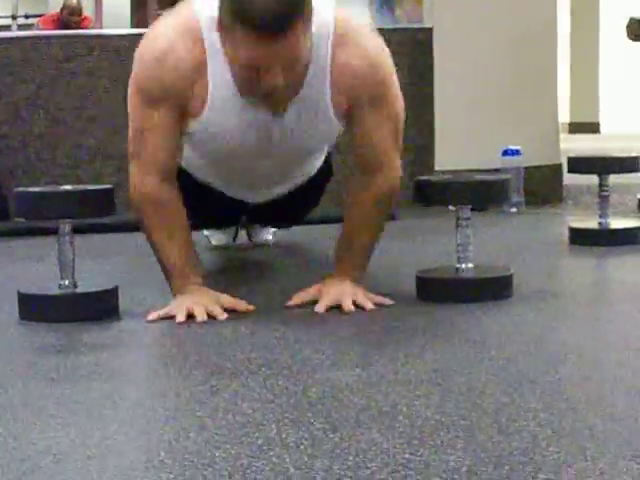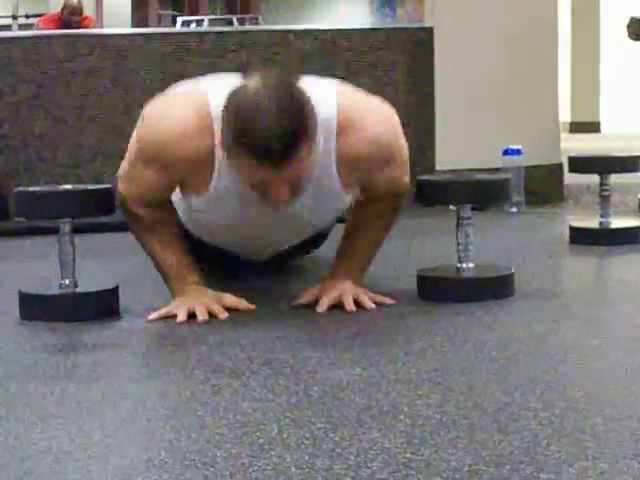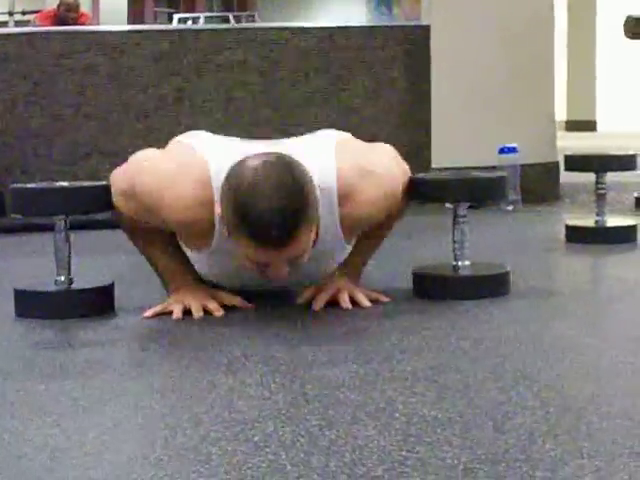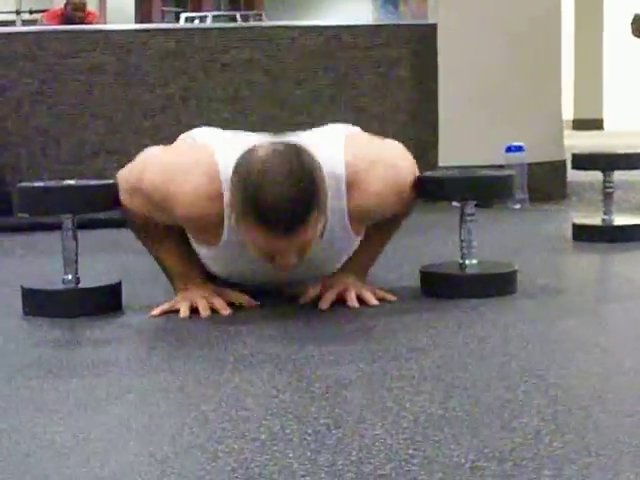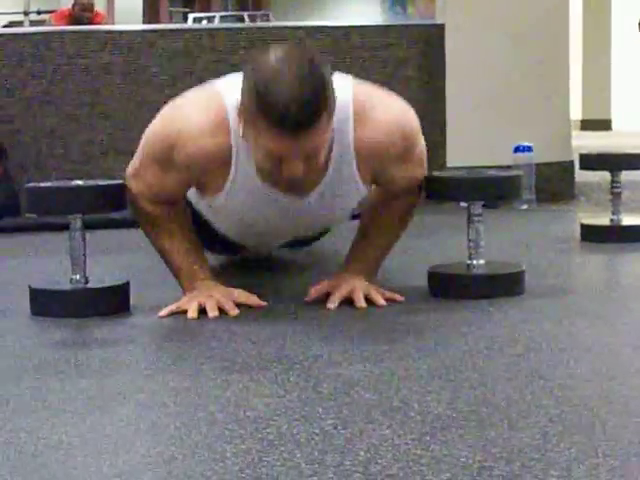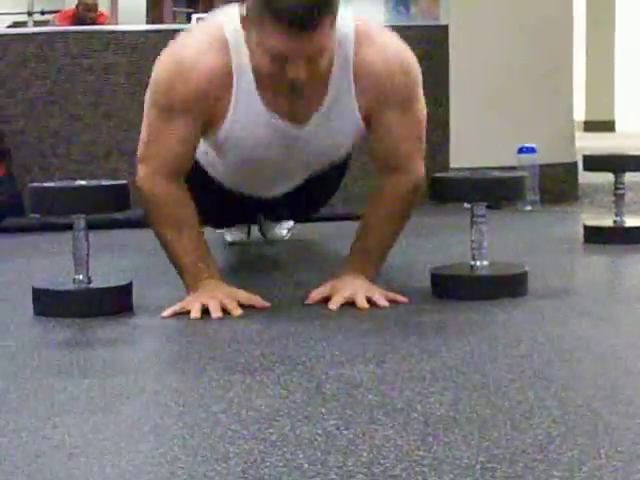
dt=0.1s
person 1, frame 1
left shoulder: (358, 56)
right shoulder: (173, 50)
left elbow: (380, 171)
right elbow: (152, 180)
left wrist: (345, 273)
right wrist: (187, 285)
left ankle: (262, 222)
right ankle: (217, 219)
person 1, frame 2
left shoulder: (365, 132)
right shoulder: (177, 132)
left elbow: (391, 191)
right elbow: (137, 199)
left wrist: (346, 274)
right wrist: (186, 284)
person 1, frame 3
left shoulder: (364, 186)
right shoulder: (183, 192)
left elbow: (399, 191)
right elbow: (122, 194)
left wrist: (347, 273)
right wrist: (181, 284)
person 1, frame 4
left shoulder: (375, 177)
right shoulder: (190, 187)
left elbow: (407, 189)
right elbow: (129, 192)
left wrist: (354, 271)
right wrist: (188, 282)
person 1, frame 5
left shoulder: (382, 126)
right shoulder: (197, 133)
left elbow: (412, 182)
right elbow: (141, 189)
left wrist: (359, 270)
right wrist: (197, 281)
person 1, frame 6
left shoulder: (382, 60)
right shoulder: (196, 62)
left elbow: (404, 173)
right elbow: (156, 176)
left wrist: (361, 271)
right wrist: (201, 280)
left ankle: (276, 216)
right ankle: (237, 216)
